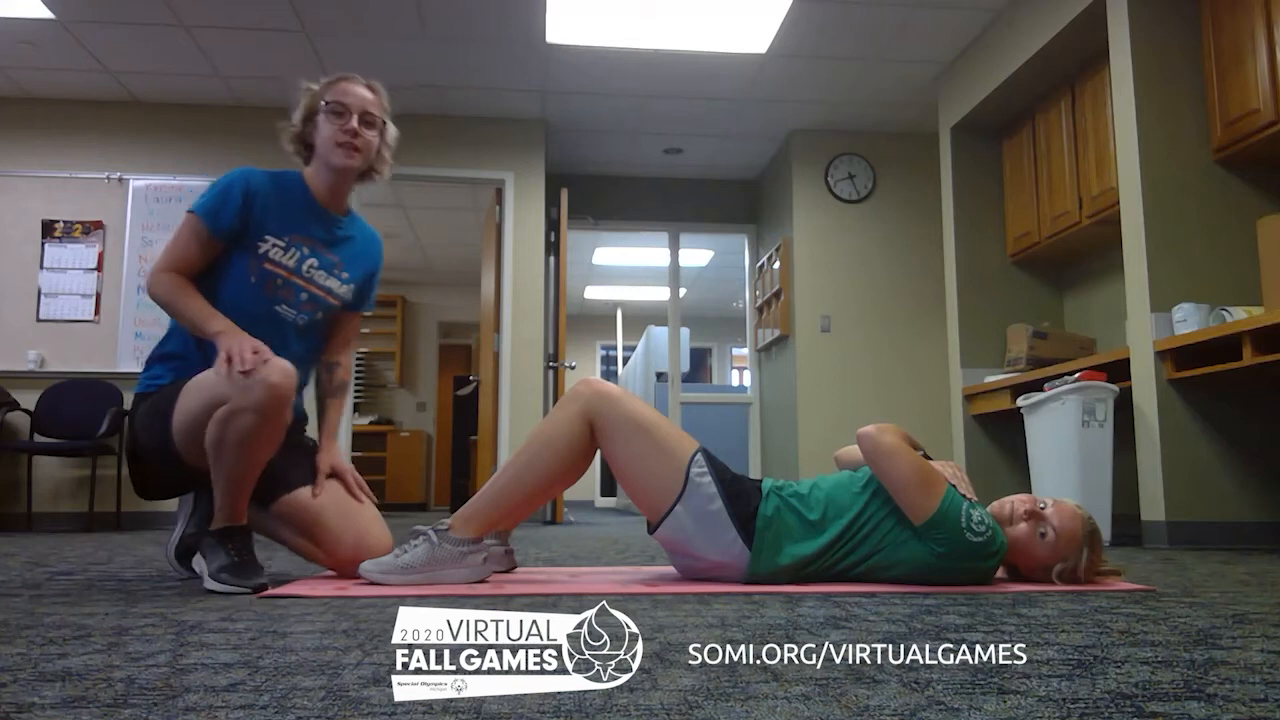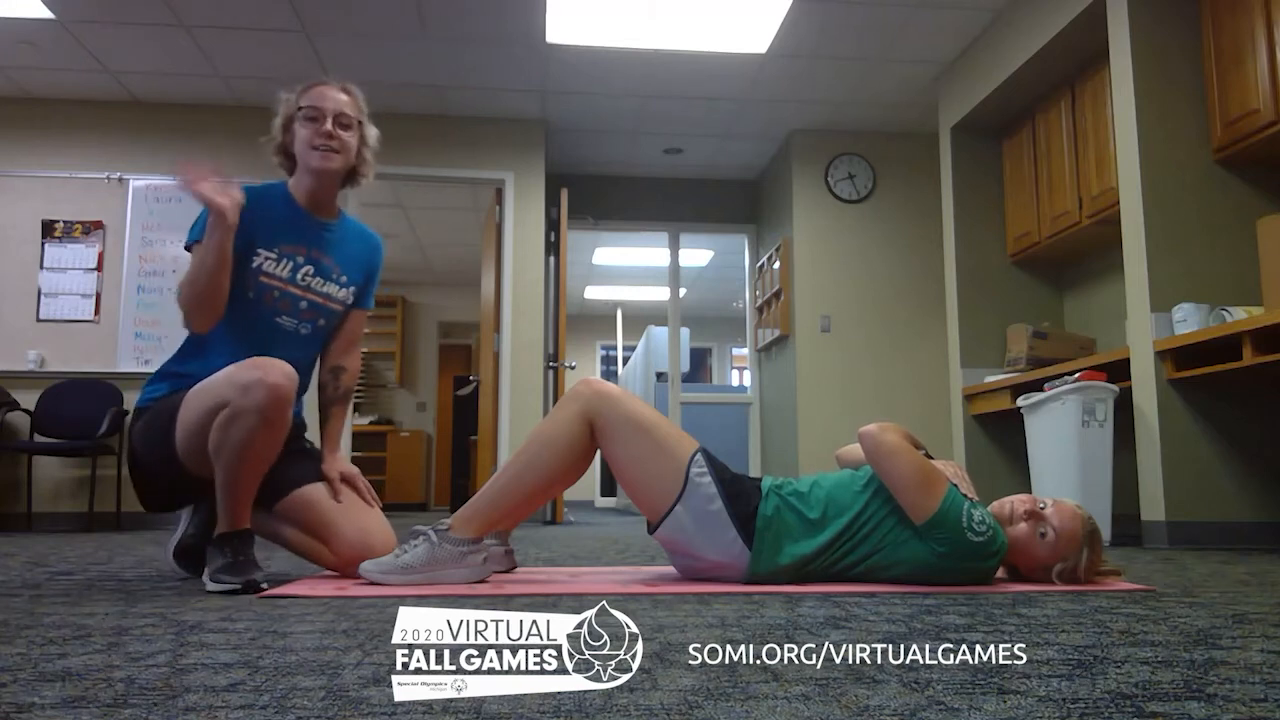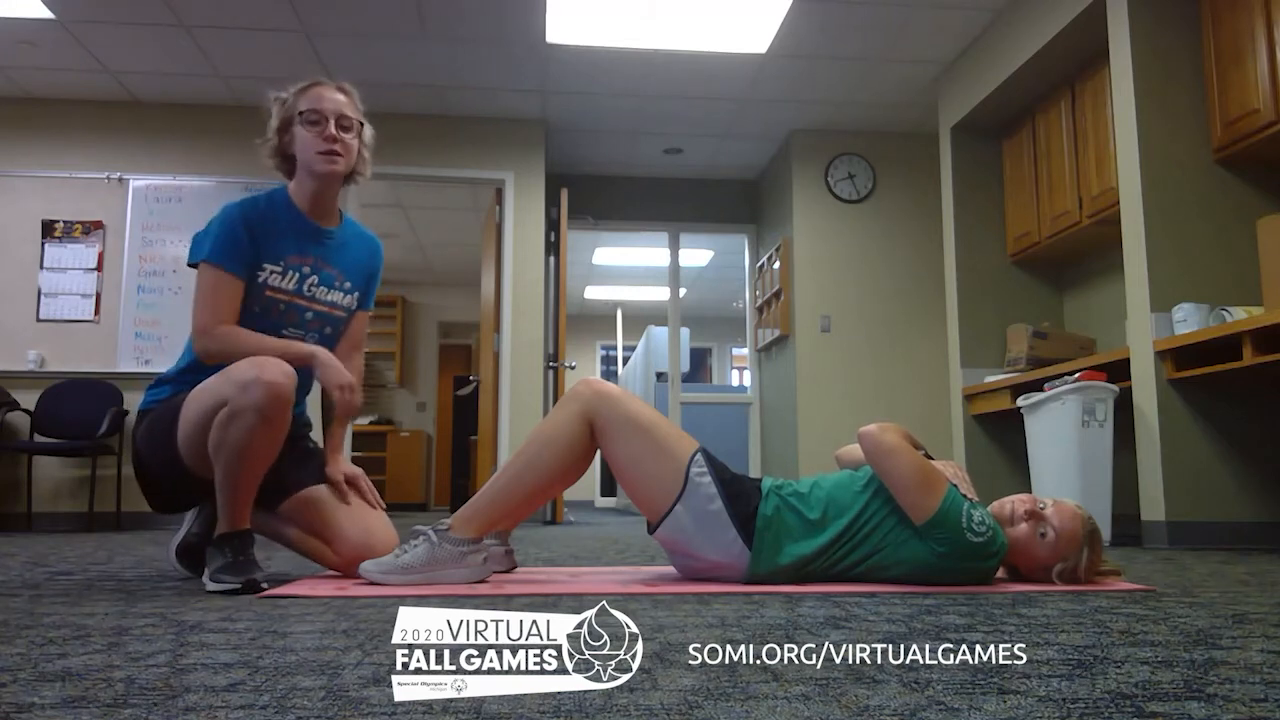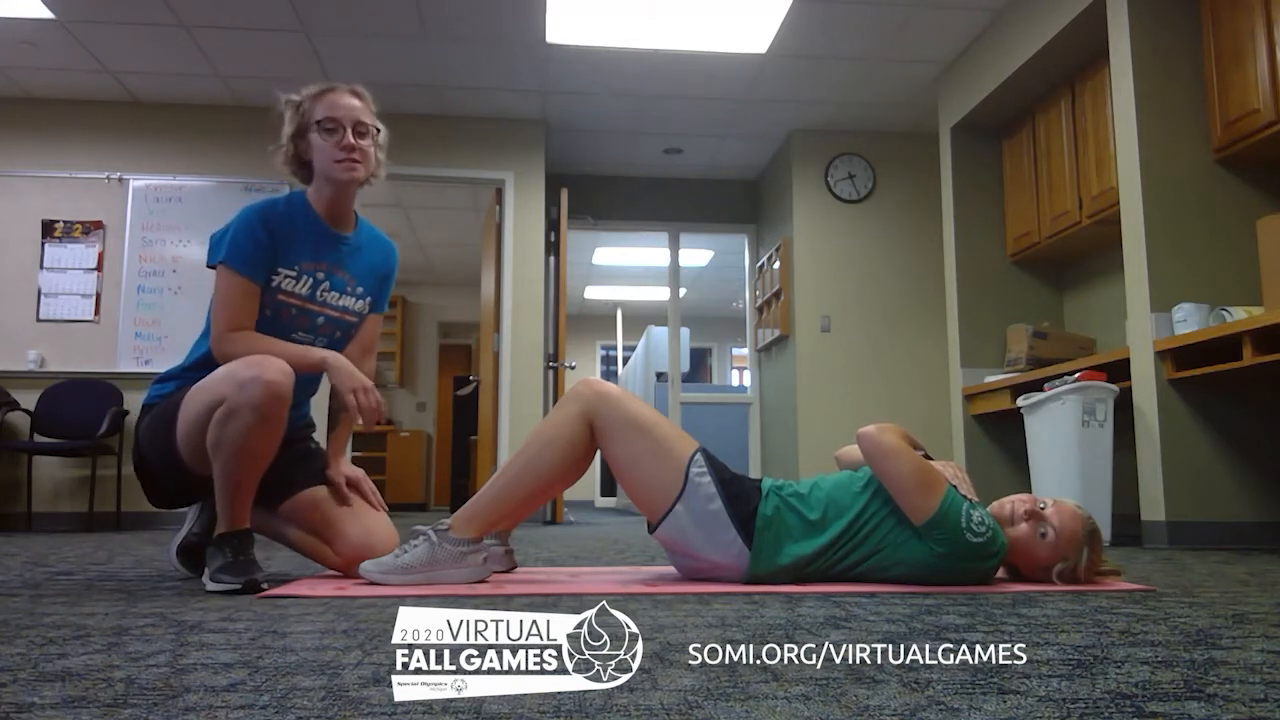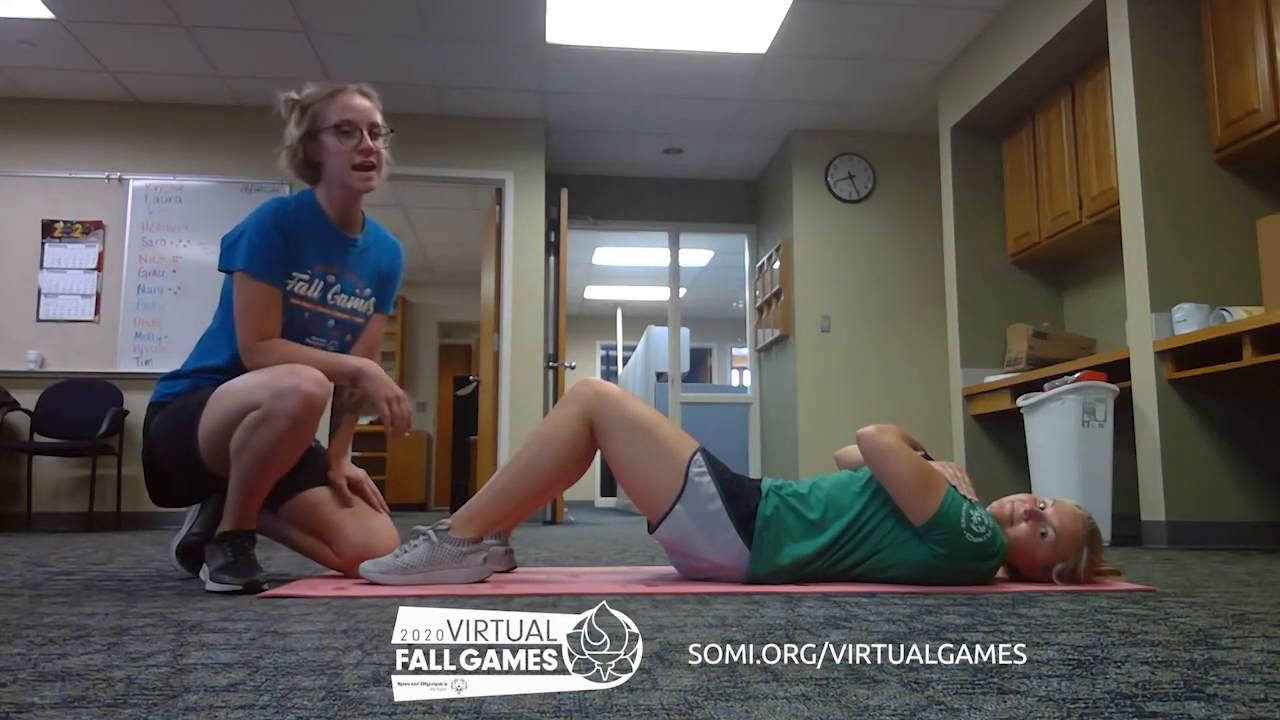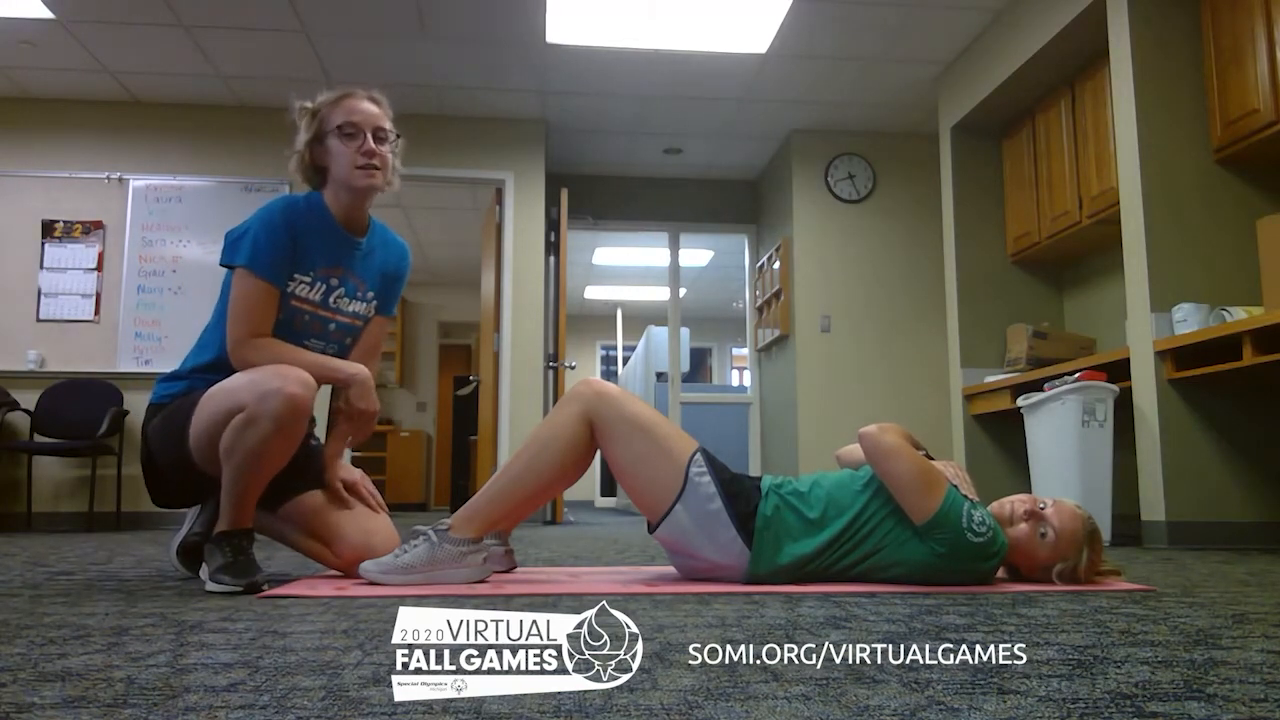
dt=0.7s
person 1, frame 1
left shoulder: (971, 537)
right shoulder: (971, 530)
left elbow: (875, 439)
right elbow: (854, 460)
left wrist: (923, 461)
right wrist: (932, 465)
left hip: (740, 530)
right hip: (744, 525)
left knee: (593, 396)
right knee: (599, 409)
left ankle: (455, 542)
right ankle: (475, 540)
person 1, frame 2
left shoulder: (970, 538)
right shoulder: (968, 526)
left elbow: (876, 437)
right elbow: (853, 459)
left wrist: (925, 464)
right wrist: (932, 466)
left hip: (740, 530)
right hip: (745, 526)
left knee: (593, 396)
right knee: (601, 408)
left ankle: (455, 542)
right ankle: (474, 541)
person 1, frame 3
left shoulder: (972, 537)
right shoulder: (971, 531)
left elbow: (874, 438)
right elbow: (853, 458)
left wrist: (926, 463)
right wrist: (934, 464)
left hip: (740, 529)
right hip: (745, 525)
left knee: (593, 395)
right knee: (598, 409)
left ankle: (455, 541)
right ankle: (478, 539)
person 1, frame 4
left shoulder: (970, 539)
right shoulder: (968, 531)
left elbow: (874, 438)
right elbow: (851, 460)
left wrist: (927, 465)
right wrist: (933, 465)
left hip: (739, 530)
right hip: (745, 526)
left knee: (593, 396)
right knee: (601, 408)
left ankle: (456, 542)
right ankle: (479, 541)
person 1, frame 5
left shoulder: (969, 537)
right shoulder: (970, 536)
left elbow: (873, 439)
right elbow: (853, 460)
left wrist: (922, 461)
right wrist: (931, 466)
left hip: (739, 530)
right hip: (745, 527)
left knee: (593, 396)
right knee: (599, 411)
left ankle: (454, 542)
right ankle: (477, 540)
person 1, frame 6
left shoulder: (969, 538)
right shoulder: (969, 533)
left elbow: (875, 438)
right elbow: (853, 459)
left wrist: (929, 465)
right wrist: (933, 466)
left hip: (738, 529)
right hip: (745, 526)
left knee: (593, 397)
right knee: (601, 408)
left ankle: (455, 542)
right ankle: (476, 540)
person 2, frame 1
left shoulder: (366, 246)
right shoulder: (247, 190)
left elbow: (338, 354)
right elbow: (164, 278)
left wrist: (329, 445)
right wrist: (227, 332)
left hip: (274, 427)
right hip: (179, 402)
left knee: (368, 554)
right knee: (271, 378)
left ankle: (221, 507)
right ankle: (223, 530)
person 2, frame 2
left shoulder: (364, 248)
right shoulder: (245, 208)
left elbow: (343, 358)
right elbow: (199, 320)
left wrist: (331, 451)
right wrist: (222, 223)
left hip: (275, 435)
right hip: (176, 416)
left knee: (371, 551)
right knee: (269, 378)
left ankle: (220, 511)
right ankle: (226, 536)
person 2, frame 3
left shoulder: (365, 249)
right shoulder: (244, 220)
left elbow: (348, 361)
right elbow: (208, 340)
left wrist: (335, 454)
right wrist: (312, 354)
left hip: (280, 435)
right hip: (186, 421)
left knee: (374, 551)
right knee: (269, 377)
left ankle: (223, 511)
right ankle: (228, 535)
person 2, frame 4
left shoulder: (381, 254)
right shoulder: (261, 223)
left elbow: (357, 368)
right elbow: (229, 341)
left wrist: (337, 458)
right wrist: (326, 360)
left hip: (284, 435)
right hip: (186, 418)
left knee: (374, 550)
right knee: (267, 376)
left ankle: (233, 512)
right ankle: (228, 534)
person 2, frame 5
left shoulder: (384, 252)
right shoulder: (274, 223)
left elbow: (358, 369)
right elbow: (257, 351)
left wrist: (337, 457)
right wrist: (361, 369)
left hip: (282, 437)
right hip: (191, 418)
left knee: (375, 550)
right knee: (301, 387)
left ankle: (228, 508)
right ankle: (228, 531)
person 2, frame 6
left shoulder: (391, 255)
right shoulder: (279, 221)
left elbow: (361, 370)
right elbow: (245, 349)
left wrist: (335, 456)
right wrist: (348, 374)
left hip: (280, 435)
right hip: (189, 416)
left knee: (375, 551)
right knee: (288, 388)
left ankle: (230, 510)
right ankle: (226, 534)
